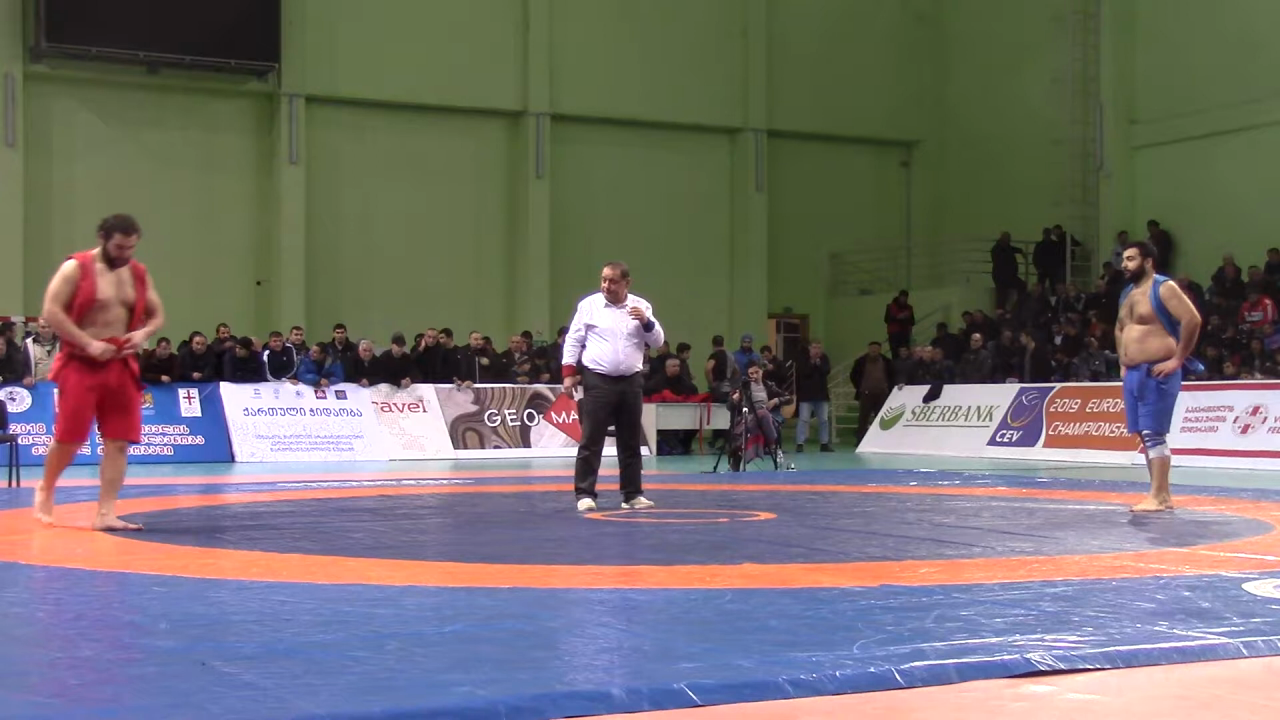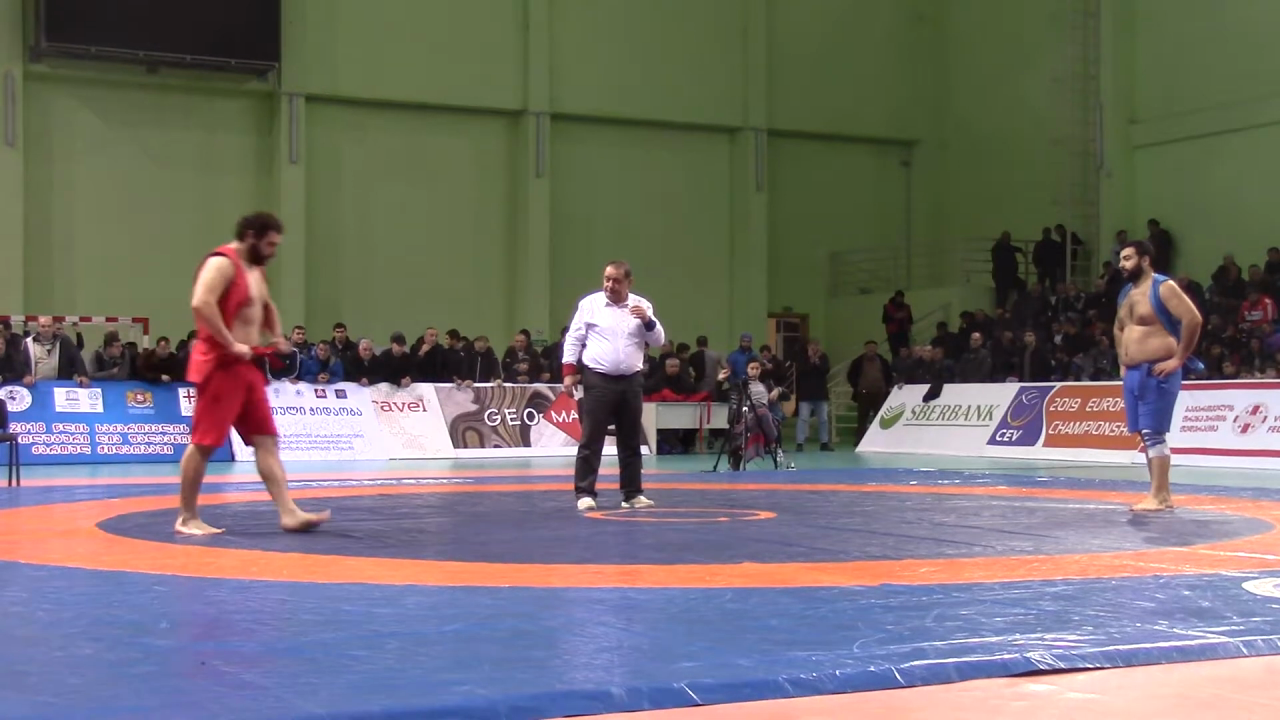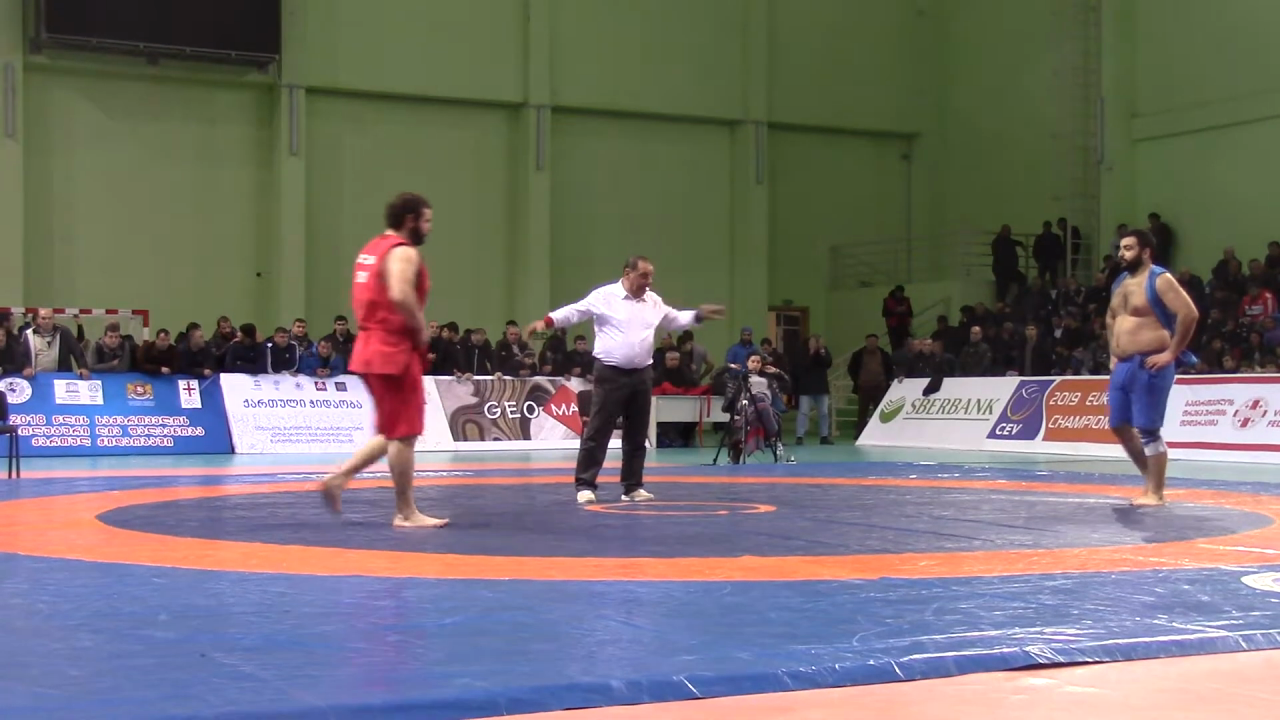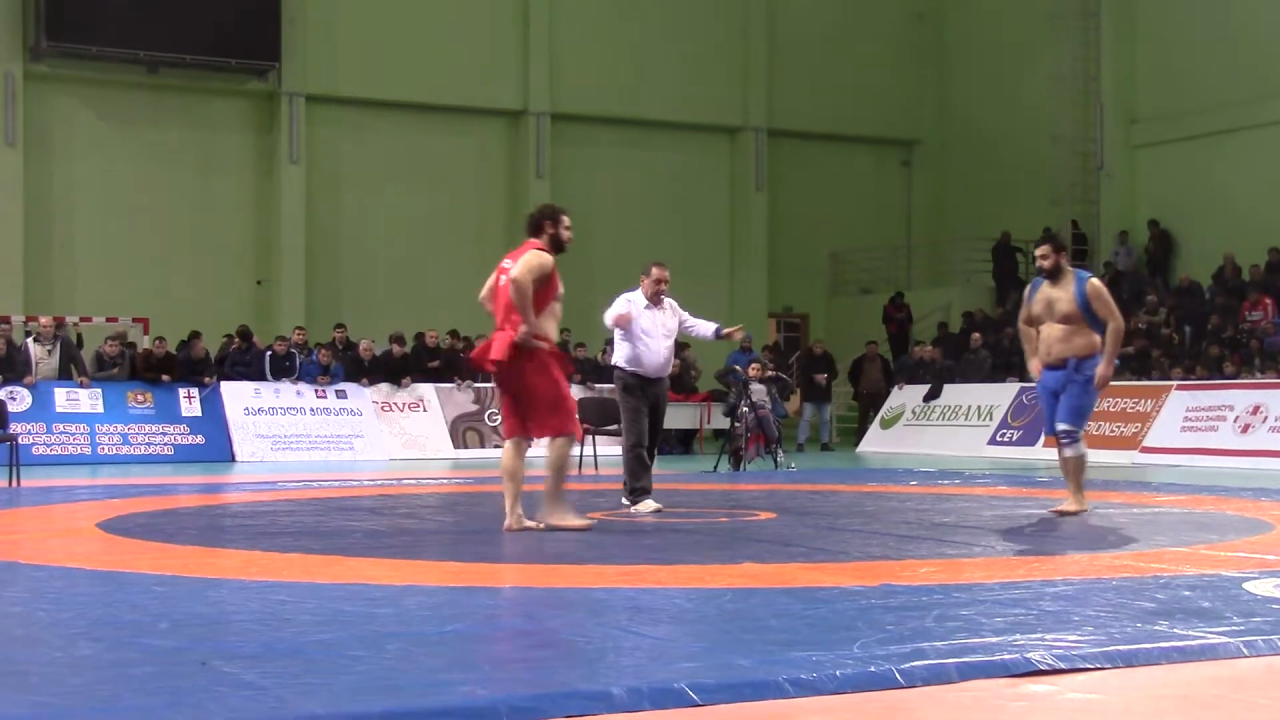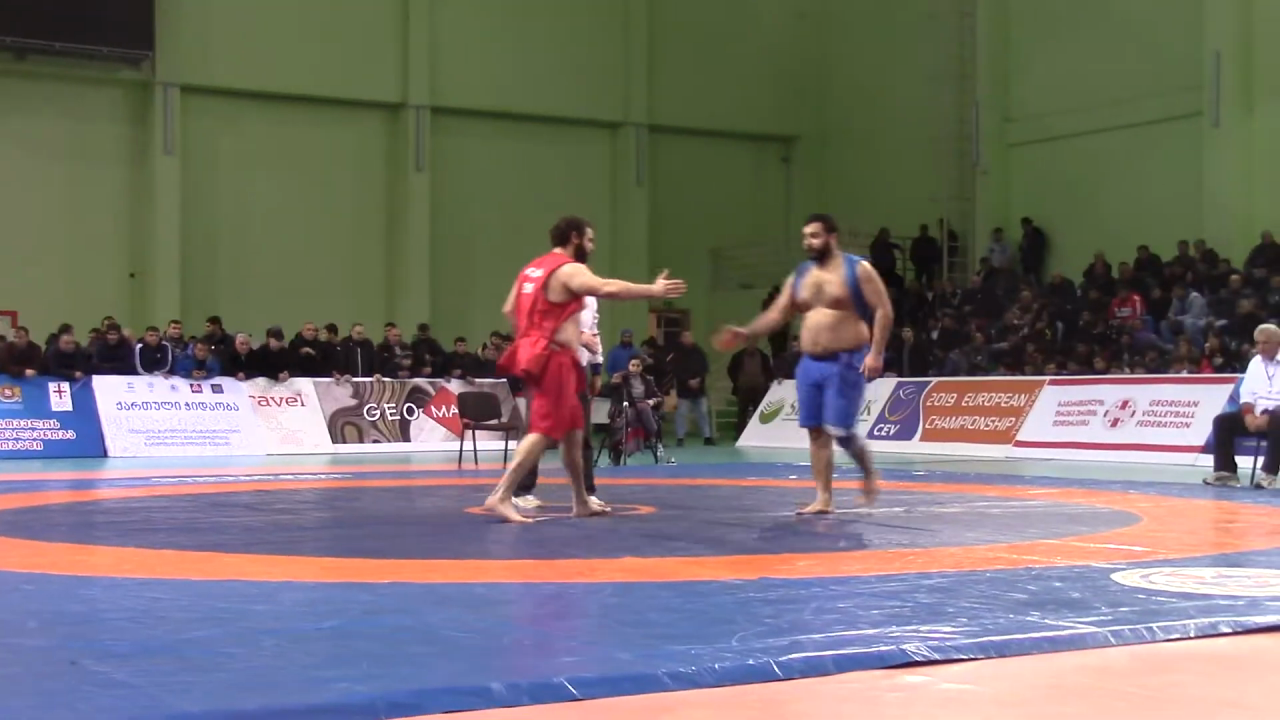
dt=1s
person 1, frame 1
left shoulder: (139, 274)
right shoulder: (76, 268)
left elbow: (157, 315)
right elbow: (51, 311)
left wrist: (143, 333)
right wrist: (88, 343)
left hip: (121, 365)
right hip: (80, 363)
left knee: (120, 442)
right knee: (69, 437)
left ankle: (107, 514)
right ankle: (45, 491)
person 1, frame 2
left shoulder: (255, 270)
right shoulder: (222, 263)
left elbow: (266, 307)
right elbow: (201, 303)
left wrist: (278, 336)
right wrist: (230, 344)
left hip: (246, 365)
right hip: (220, 365)
left knee: (266, 440)
right knee: (204, 442)
left ankle: (289, 513)
right ankle: (187, 517)
person 1, frame 3
left shoulder: (372, 249)
right shoulder: (404, 252)
left elbow: (368, 296)
right elbow: (400, 296)
right wrist: (421, 330)
left hip: (372, 348)
right hip: (395, 350)
left knee: (390, 433)
right knee: (404, 433)
left ankle: (337, 479)
right ankle: (406, 513)
person 1, frame 4
left shoulder: (513, 257)
right shoulder: (540, 257)
left elbow: (486, 297)
right elbow: (517, 280)
right wrist: (529, 324)
left hip: (509, 355)
right hip: (533, 355)
left knee: (517, 436)
right knee: (564, 430)
left ankle: (514, 514)
right ankle: (554, 507)
person 1, frame 5
left shoulder: (532, 268)
right shoulder: (567, 269)
left elbow: (510, 309)
right elbow: (608, 288)
right wrist: (653, 291)
left hip: (537, 357)
right hip: (552, 361)
left knee: (572, 431)
right knee: (543, 431)
left ankle: (581, 502)
right ankle: (501, 497)
person 2, frame 1
left shoulder: (1164, 288)
right shoulder: (1128, 293)
left elbow: (1192, 319)
right elbow: (1120, 329)
left wrist: (1178, 359)
right wrist: (1123, 362)
left hip: (1157, 373)
right hip: (1132, 374)
left knee: (1154, 434)
right knee: (1145, 435)
left ankle: (1157, 496)
right ankle: (1163, 494)
person 2, frame 2
left shoulder: (1163, 287)
right shoulder: (1126, 293)
left elbow: (1193, 319)
right elbow: (1119, 329)
left wrist: (1179, 359)
right wrist: (1123, 361)
left hip: (1157, 373)
right hip: (1132, 373)
left knee: (1153, 433)
right knee: (1145, 435)
left ankle: (1157, 496)
right ankle: (1164, 494)
person 2, frame 3
left shoulder: (1160, 280)
right shoulder: (1120, 282)
left elbow: (1189, 314)
left wrist: (1171, 352)
right wrist: (1113, 354)
left hip: (1149, 366)
right hip: (1122, 366)
left knee: (1147, 430)
right knee: (1120, 427)
left ankle: (1156, 492)
right ankle: (1151, 480)
person 2, frame 4
left shoulder: (1087, 285)
right shoulder: (1033, 289)
left elbow: (1115, 322)
right elbow: (1025, 325)
left wrist: (1107, 363)
right wrist: (1032, 358)
left hip: (1080, 371)
right hip: (1048, 373)
left knee: (1068, 431)
right knee: (1060, 437)
left ankle: (1075, 496)
right ankle: (1076, 497)
person 2, frame 5
left shoulder: (858, 269)
right shoulder: (799, 275)
left elbow: (884, 310)
right elbow: (776, 314)
left wrist: (876, 352)
right wrist: (745, 334)
left hip: (845, 364)
right hip: (810, 364)
left knee: (840, 430)
right knee: (816, 431)
left ankle: (869, 477)
right ankle: (823, 498)
person 3, frame 1
left shoulder: (641, 306)
right shoulder: (589, 305)
left elbow: (658, 341)
right elbow: (574, 340)
left wrist: (646, 322)
right wrist: (568, 372)
left hip: (631, 382)
right hip: (598, 381)
left knee: (631, 442)
right knee: (591, 440)
left ankle: (632, 494)
right ankle: (585, 493)
person 3, frame 2
left shoulder: (641, 305)
right shoulder: (589, 304)
left elbow: (658, 341)
right elbow: (573, 339)
left wrist: (647, 321)
right wrist: (569, 371)
left hip: (631, 381)
right hip: (598, 381)
left knee: (631, 441)
right knee: (591, 440)
left ankle: (632, 493)
right ankle: (585, 493)
person 3, frame 3
left shoulder: (654, 301)
right shoulder: (604, 296)
left elbow: (677, 320)
right elbow: (575, 311)
left wrist: (700, 315)
right wrist: (546, 322)
left hip: (641, 374)
right hip: (610, 373)
left knee: (637, 434)
right knee: (597, 431)
left ankle: (632, 486)
right ankle: (585, 485)
person 3, frame 4
left shoulder: (671, 307)
right shoulder: (628, 302)
left elbow: (694, 325)
right elbow: (613, 315)
left wrist: (721, 332)
right wrist: (618, 319)
left hip: (659, 382)
right hip: (631, 380)
left knee: (651, 441)
right knee: (636, 440)
left ankle: (632, 491)
right ankle: (640, 497)
person 3, frame 5
left shoulder: (589, 299)
left elbow: (593, 336)
left wrist: (595, 370)
right wrist: (579, 337)
left knee: (582, 436)
left ankle: (586, 493)
right ankle: (522, 491)
